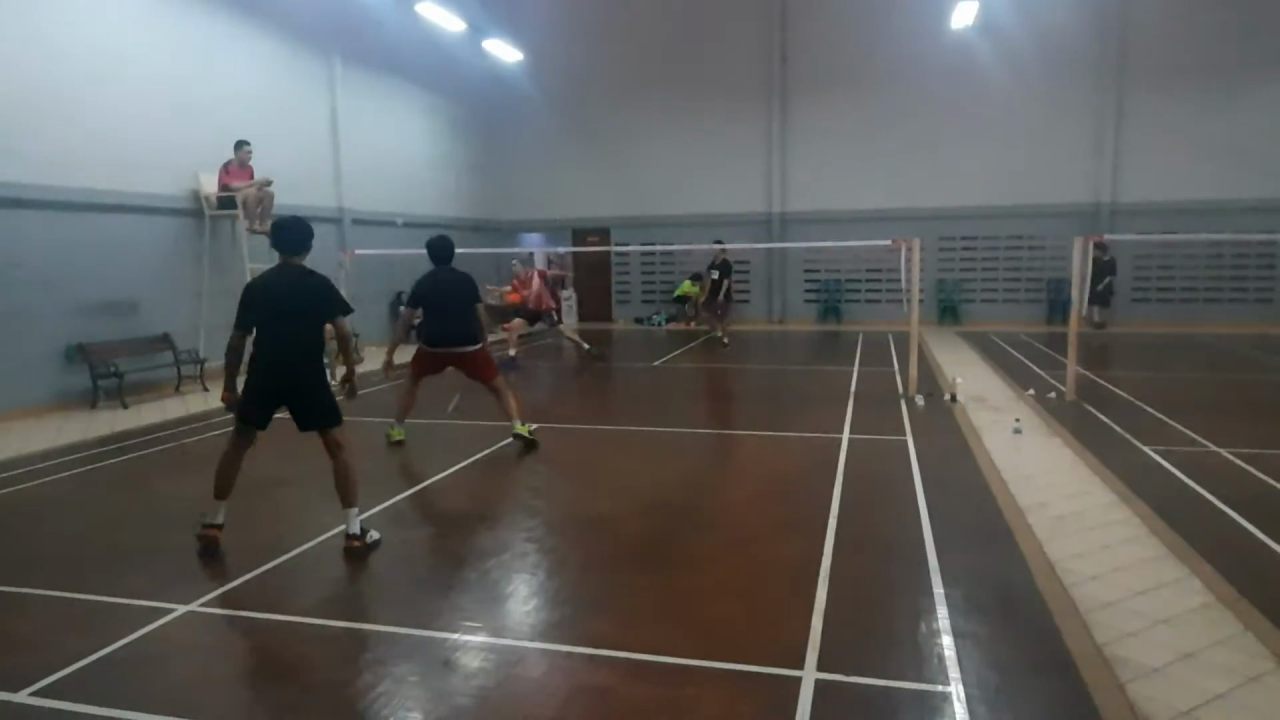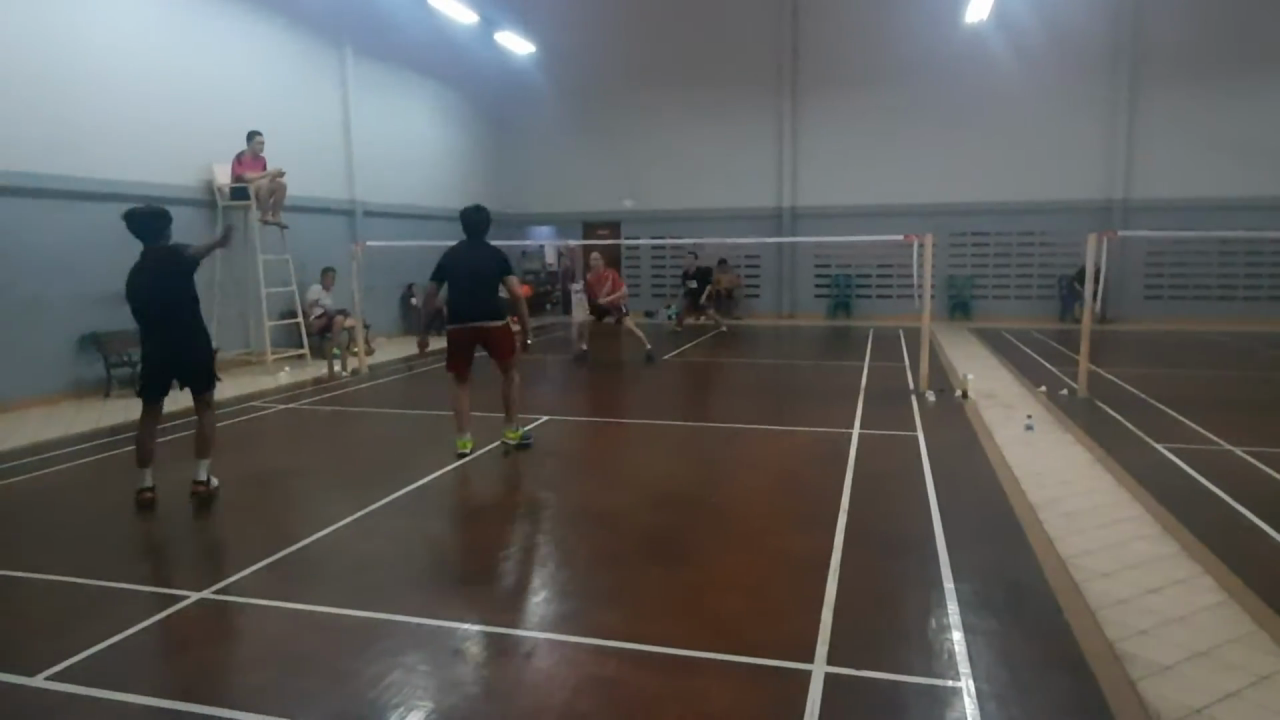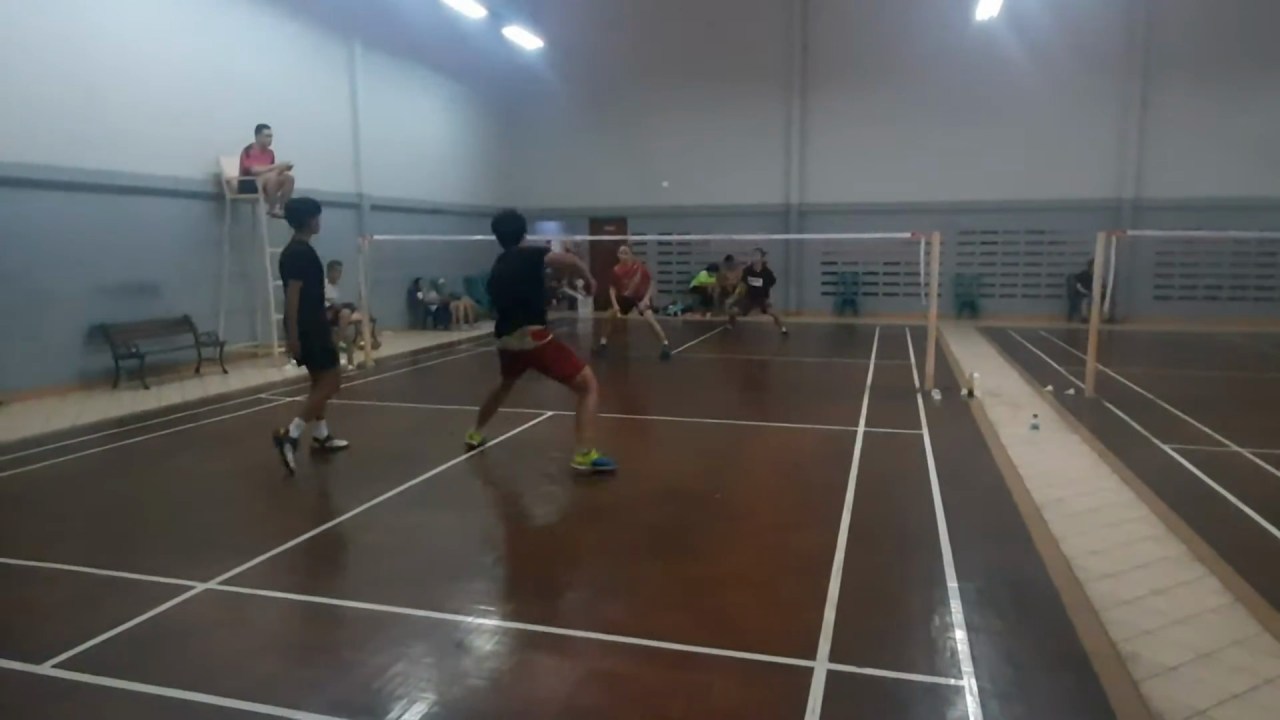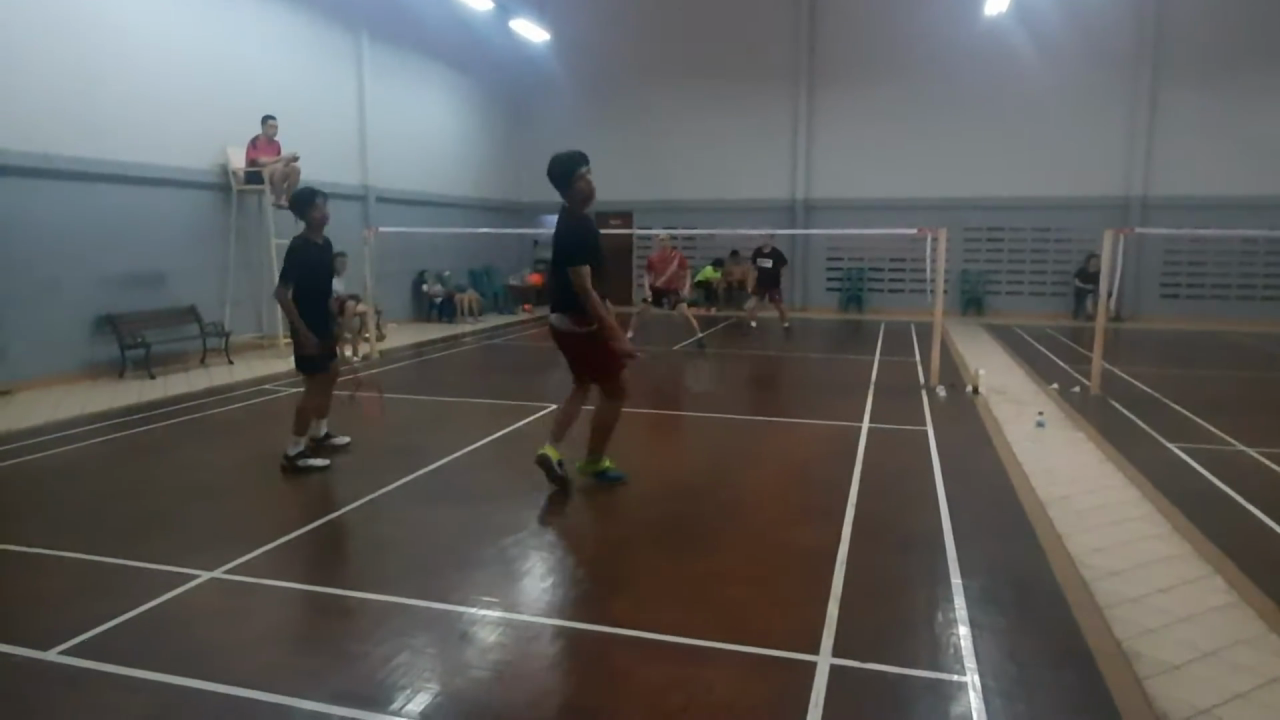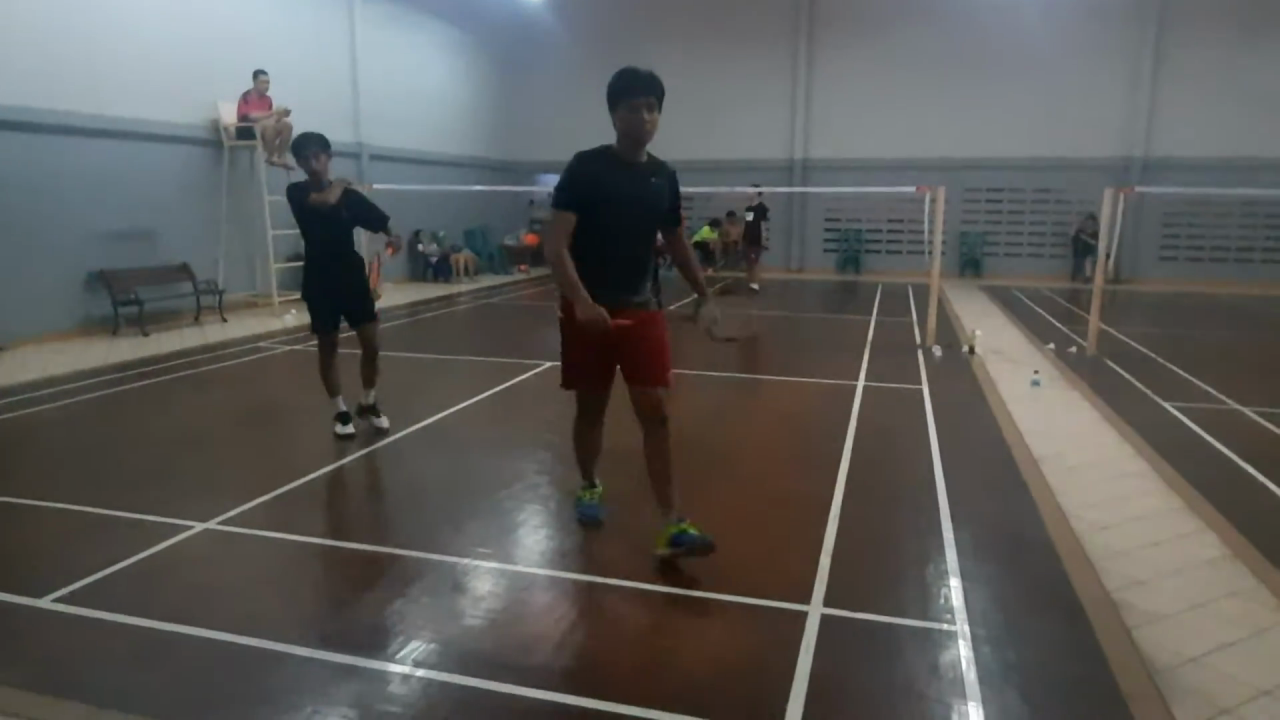
dt=1s
person 1, frame 1
left shoulder: (422, 283)
right shoulder: (467, 280)
left elbow: (404, 321)
right elbow: (482, 319)
left wrist: (390, 354)
right wrist: (483, 342)
left hip: (433, 347)
right hip: (468, 345)
left knee: (413, 380)
right knee: (499, 386)
left ankle: (397, 429)
right ankle: (518, 426)
person 1, frame 2
left shoulder: (449, 256)
right shoulder: (496, 255)
left elbow: (430, 296)
right elbow: (517, 295)
right wrist: (527, 332)
left hip: (458, 325)
right hip: (493, 322)
left knee: (461, 381)
right knee: (510, 373)
left ankle: (464, 440)
right ankle: (512, 431)
person 1, frame 3
left shoulder: (495, 271)
right shoulder: (530, 255)
right elbow: (569, 260)
right wrist: (589, 280)
left hip: (505, 340)
right hip: (534, 338)
left knee: (505, 384)
right knee: (589, 386)
left ankle: (475, 434)
right ankle: (585, 455)
person 1, frame 4
left shoulder: (573, 221)
right shoulder: (578, 228)
right elbow: (584, 291)
left wrist: (607, 311)
right wrist: (616, 335)
left hip: (564, 319)
right hip: (579, 321)
left knee: (583, 387)
right knee: (615, 391)
left ankle: (552, 449)
right ankle: (594, 463)
person 1, frame 5
left shoulder: (664, 177)
right shoulder: (584, 168)
left elbow: (678, 246)
right elbow: (556, 245)
left wrist: (708, 298)
right wrist: (581, 301)
left hip: (641, 309)
right hip: (588, 309)
left knee: (655, 412)
right knee: (591, 407)
left ankle: (673, 526)
right ankle: (588, 487)
person 2, frame 1
left shoulder: (256, 286)
right shoulder: (320, 284)
left elbow: (237, 342)
right elbow: (344, 332)
left wrist: (229, 386)
right wrist: (350, 371)
left hip: (264, 377)
right hip: (308, 377)
left knee: (237, 447)
right knee: (338, 448)
left ankle: (213, 525)
right ankle: (354, 532)
person 2, frame 2
left shoulder: (135, 275)
right shoulder: (174, 255)
right elbow: (191, 257)
right wrist: (216, 244)
left hip: (155, 350)
right hip: (193, 344)
left knee: (150, 416)
right knee: (205, 409)
left ankle: (146, 486)
right ankle: (202, 479)
person 2, frame 3
left shoulder: (292, 250)
right shoulder: (303, 251)
right elbow: (292, 293)
right wrist: (292, 334)
left hip: (310, 325)
right hip: (309, 327)
left knee: (320, 380)
right knee: (331, 381)
left ankle: (321, 436)
right ankle: (291, 433)
person 2, frame 4
left shoulder: (325, 244)
right shoulder: (299, 248)
right elbow: (282, 293)
left wrist: (333, 324)
right wrist: (303, 332)
left hip: (322, 324)
right hip: (309, 327)
left knee: (330, 376)
right knee: (316, 386)
left ankle: (320, 434)
right ankle: (294, 453)
person 2, frame 5
left shoulder: (349, 195)
right shoulder: (296, 192)
left elbow: (381, 223)
right elbow: (325, 200)
left wrist: (393, 238)
right wrist: (339, 184)
left hip: (353, 277)
right hip: (320, 282)
left knee: (371, 343)
right knee: (328, 348)
left ankle: (369, 403)
right ankle: (341, 410)
